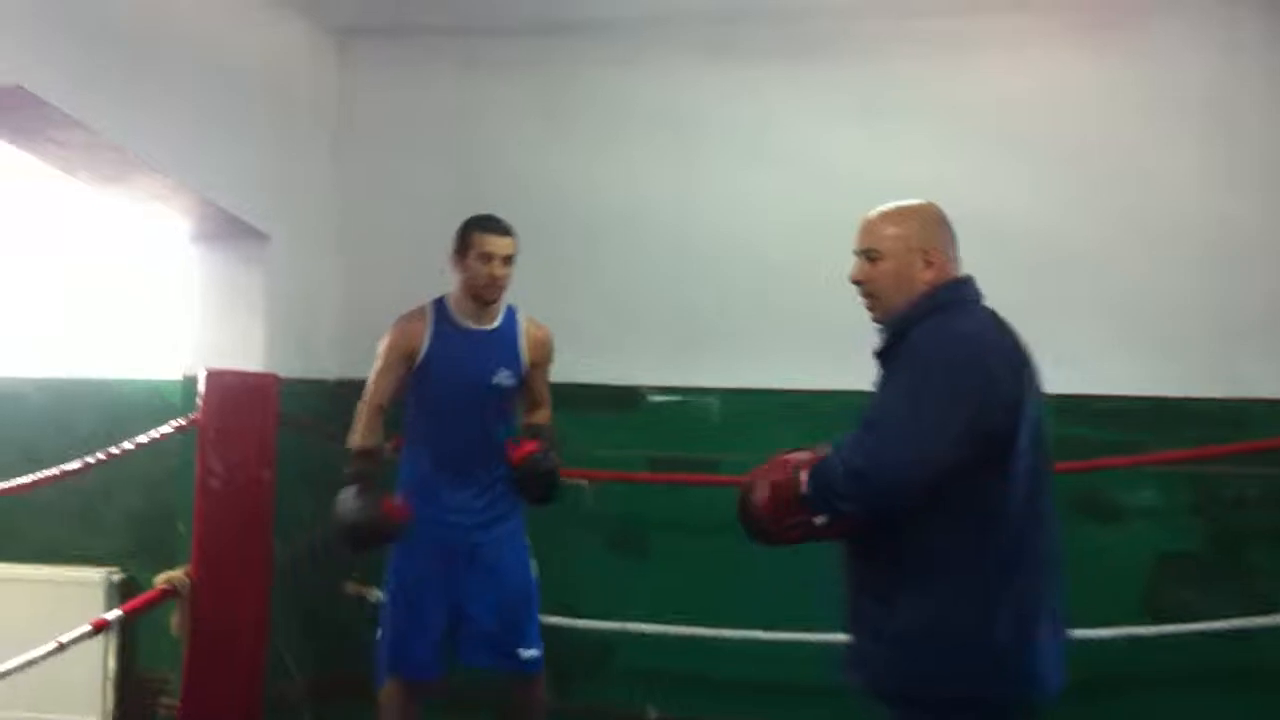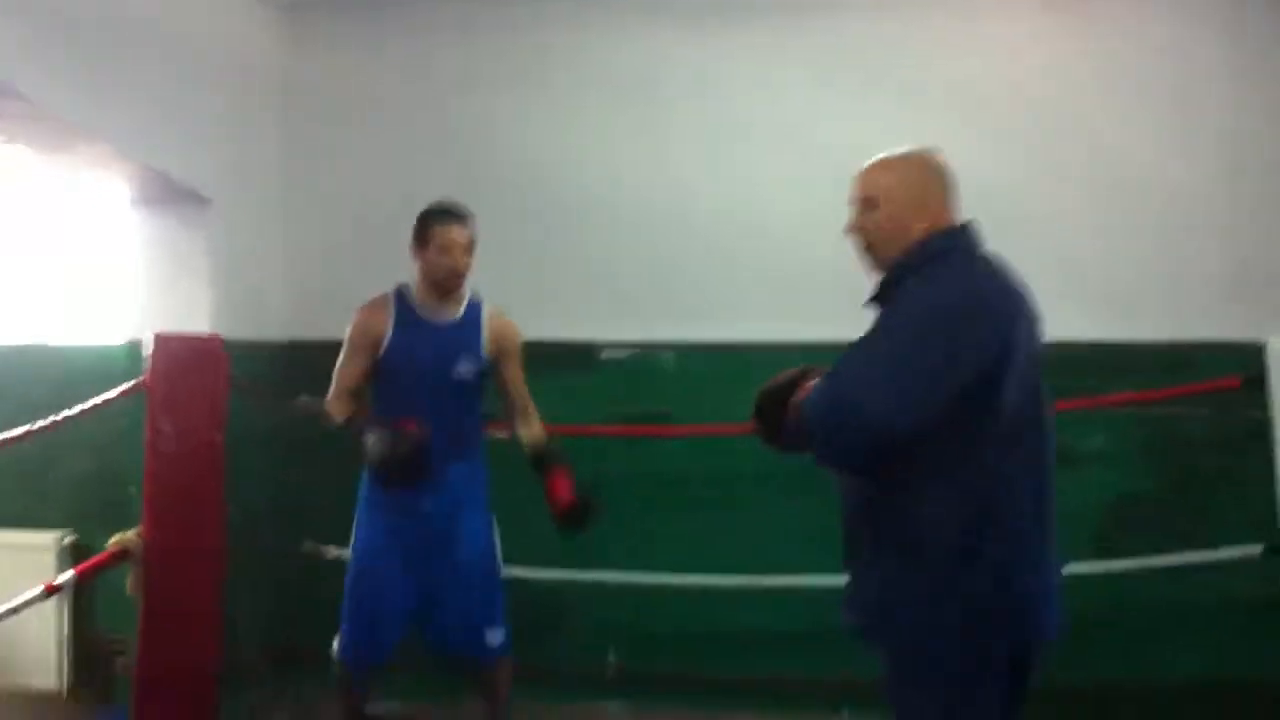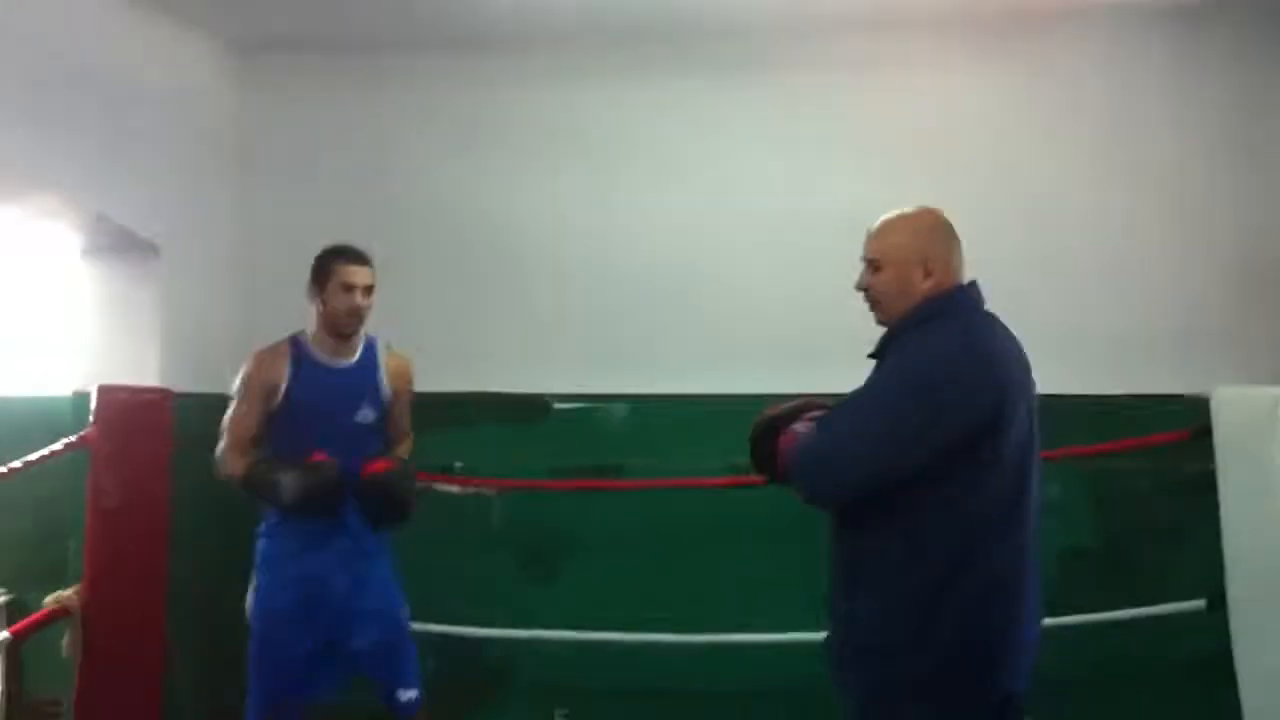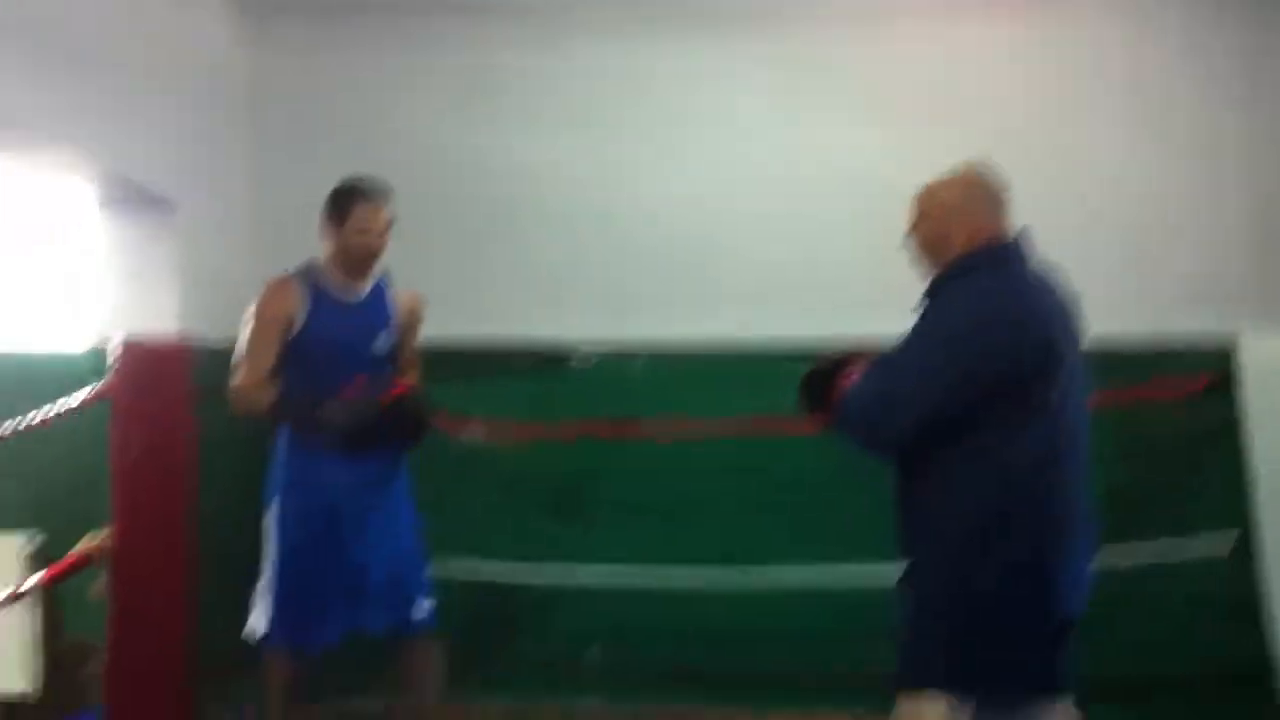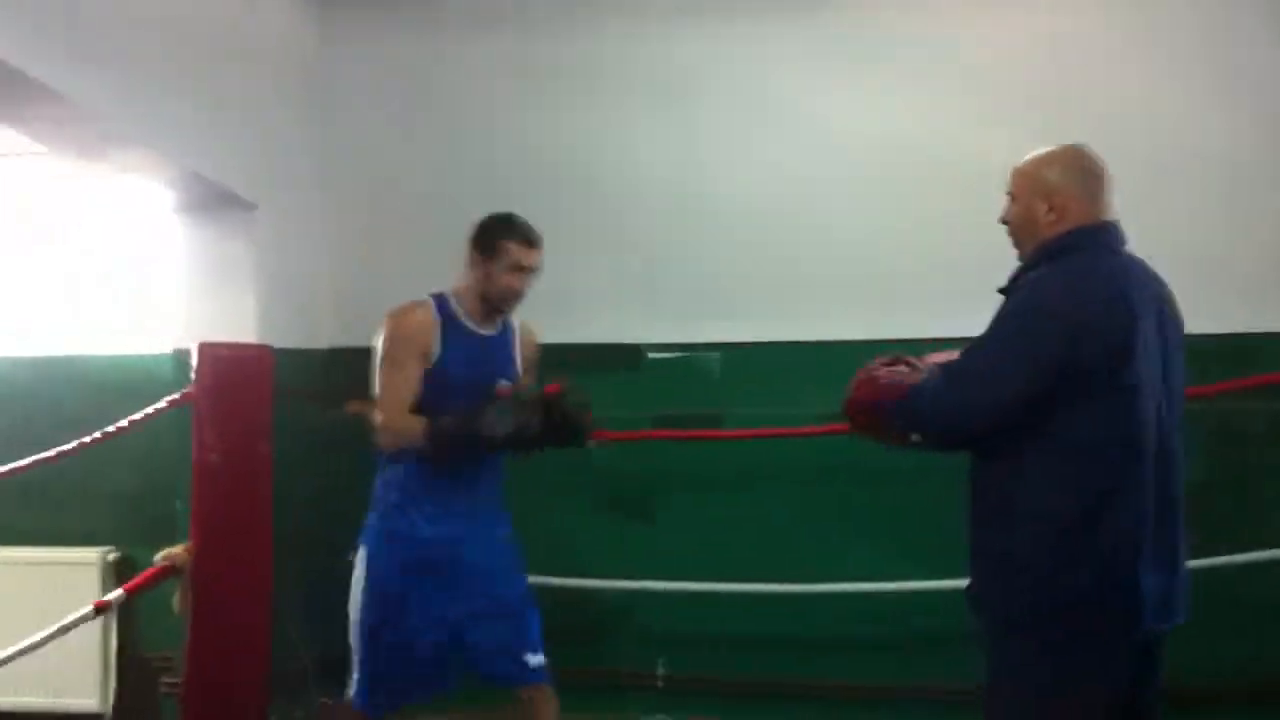
dt=0.3s
person 1, frame 1
left shoulder: (954, 346)
right shoulder: (944, 340)
left elbow: (880, 471)
right elbow: (910, 463)
left wrist: (800, 484)
right wrist: (822, 480)
left hip: (958, 637)
right hip: (962, 628)
person 1, frame 2
left shoulder: (945, 296)
right shoulder: (975, 289)
left elbow: (856, 420)
left wrist: (809, 404)
right wrist: (826, 401)
left hip: (953, 582)
right hip: (977, 573)
person 1, frame 3
left shoulder: (939, 356)
right shoulder: (976, 344)
left elbow: (837, 470)
left wrist: (797, 445)
right wrist: (827, 431)
left hip: (926, 632)
right hip: (965, 623)
person 1, frame 4
left shoulder: (978, 305)
right shoulder: (1034, 295)
left elbow: (887, 413)
left wrist: (849, 390)
right wrist: (873, 380)
left hip: (978, 556)
right hip: (1037, 551)
person 1, frame 5
left shoulder: (1059, 292)
right shoulder: (1140, 286)
left elbow: (957, 408)
left wrist: (897, 396)
right wrist: (962, 370)
left hip: (1059, 573)
right hip: (1127, 561)
person 2, frame 1
left shoulder: (531, 336)
right shoulder: (414, 330)
right elbow: (372, 409)
left wrist: (540, 450)
right wrist: (360, 479)
left hip: (498, 516)
right hip: (427, 516)
left knee: (526, 661)
right knee: (405, 661)
person 2, frame 2
left shoulder: (494, 328)
right shoulder: (378, 319)
left elbow: (522, 411)
right elbow: (340, 398)
left wrist: (554, 472)
right wrist: (372, 433)
left hip: (460, 497)
right hip: (391, 498)
left knee: (485, 641)
right knee: (361, 642)
person 2, frame 3
left shoulder: (392, 369)
right shoulder: (271, 367)
right elbow: (230, 455)
left wrist: (396, 475)
right wrist: (277, 482)
left hip: (362, 550)
right hip: (288, 552)
person 2, frame 4
left shoulder: (402, 305)
right shoulder: (285, 298)
right elbow: (244, 389)
left wrist: (404, 408)
right wrist: (314, 409)
left hip: (379, 482)
right hip: (306, 484)
left knee: (417, 628)
right knee: (287, 632)
person 2, frame 5
left shoulder: (521, 339)
right shoulder: (414, 325)
right elbow: (389, 429)
left wrist: (549, 424)
right wrist: (469, 427)
left hip: (481, 530)
right hip: (404, 530)
left knee: (533, 677)
